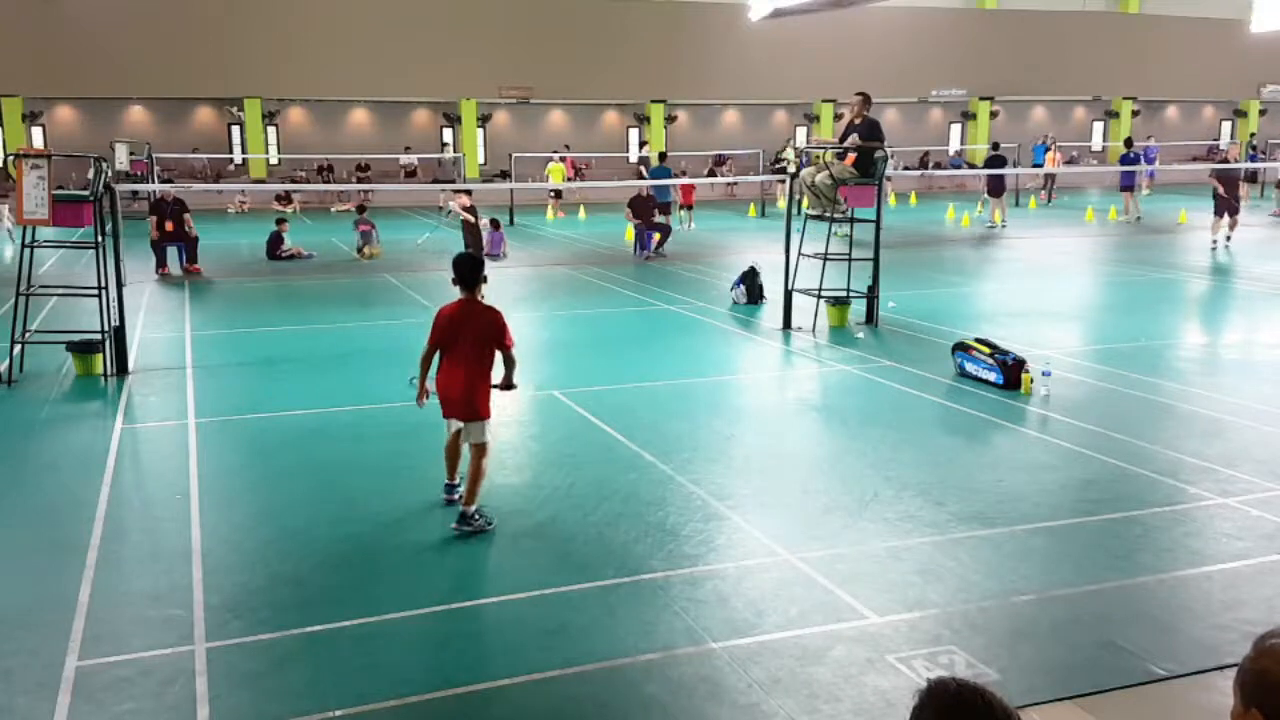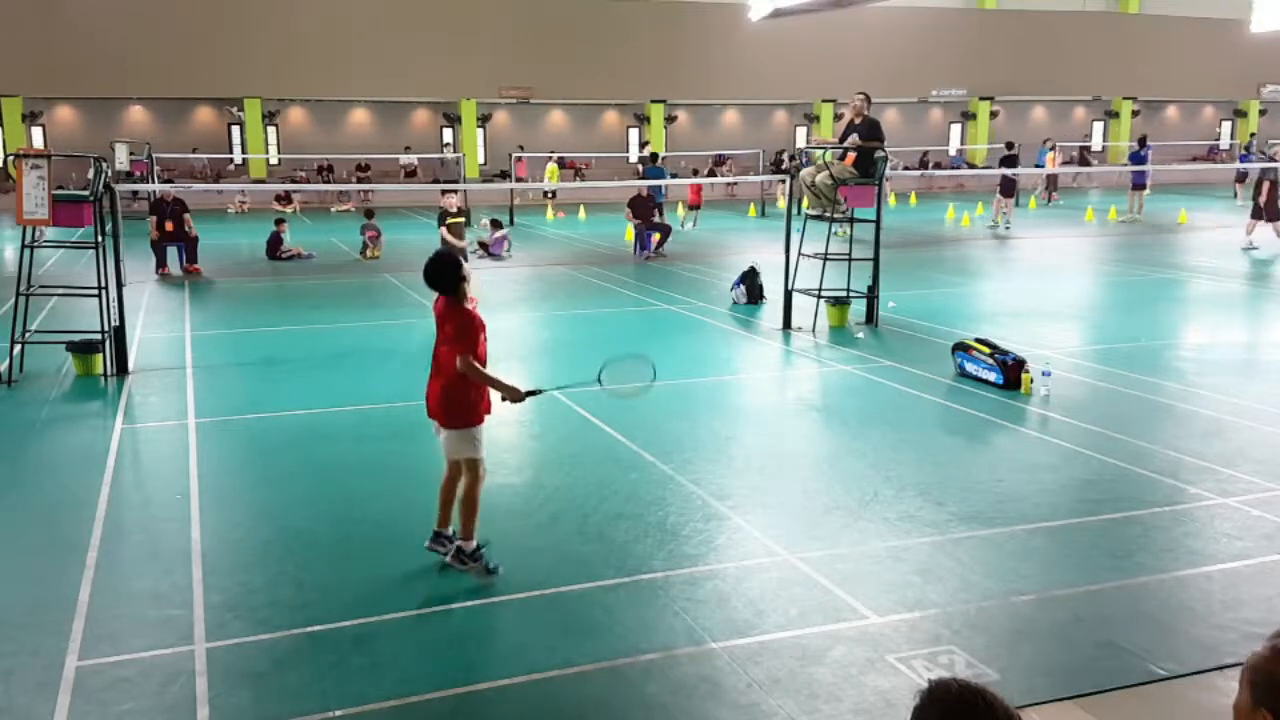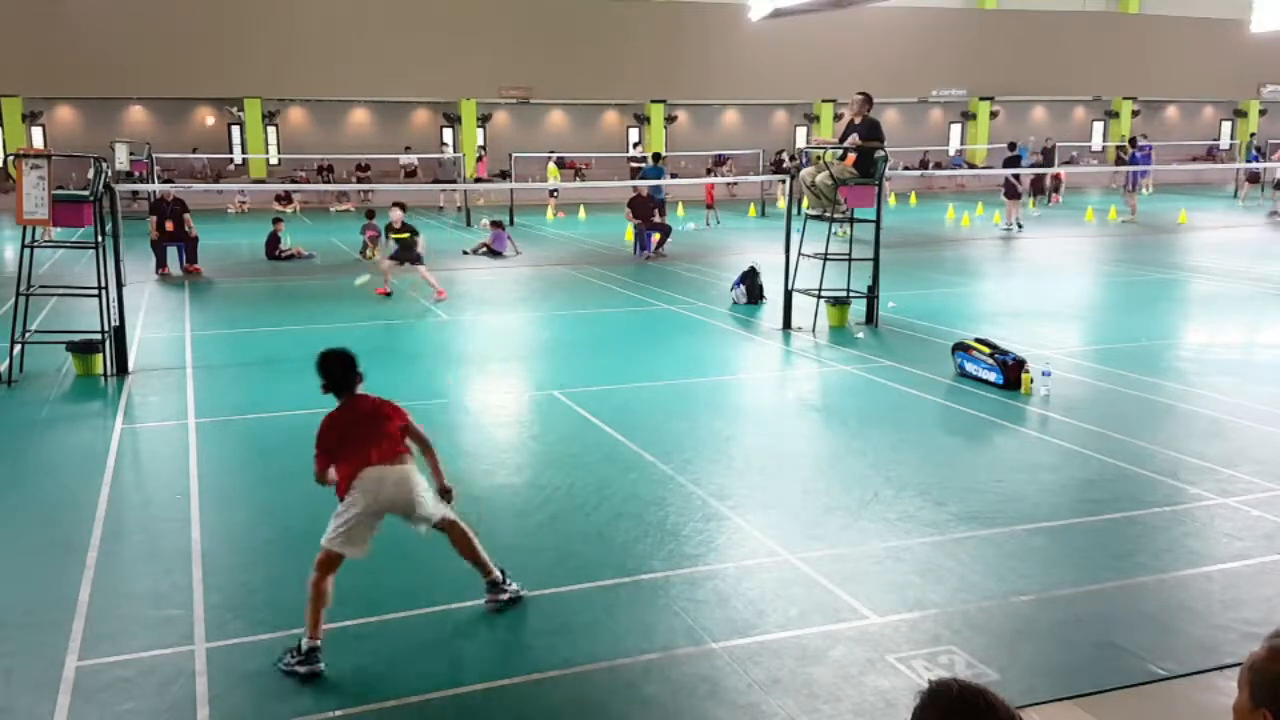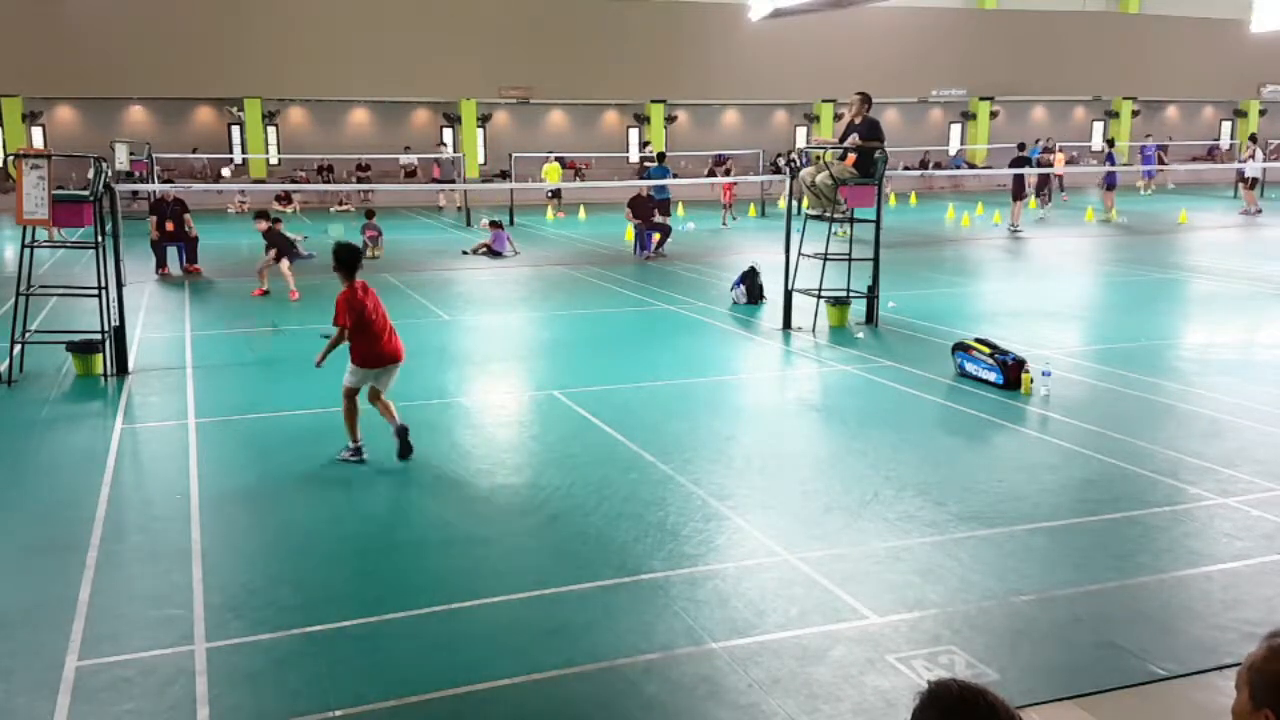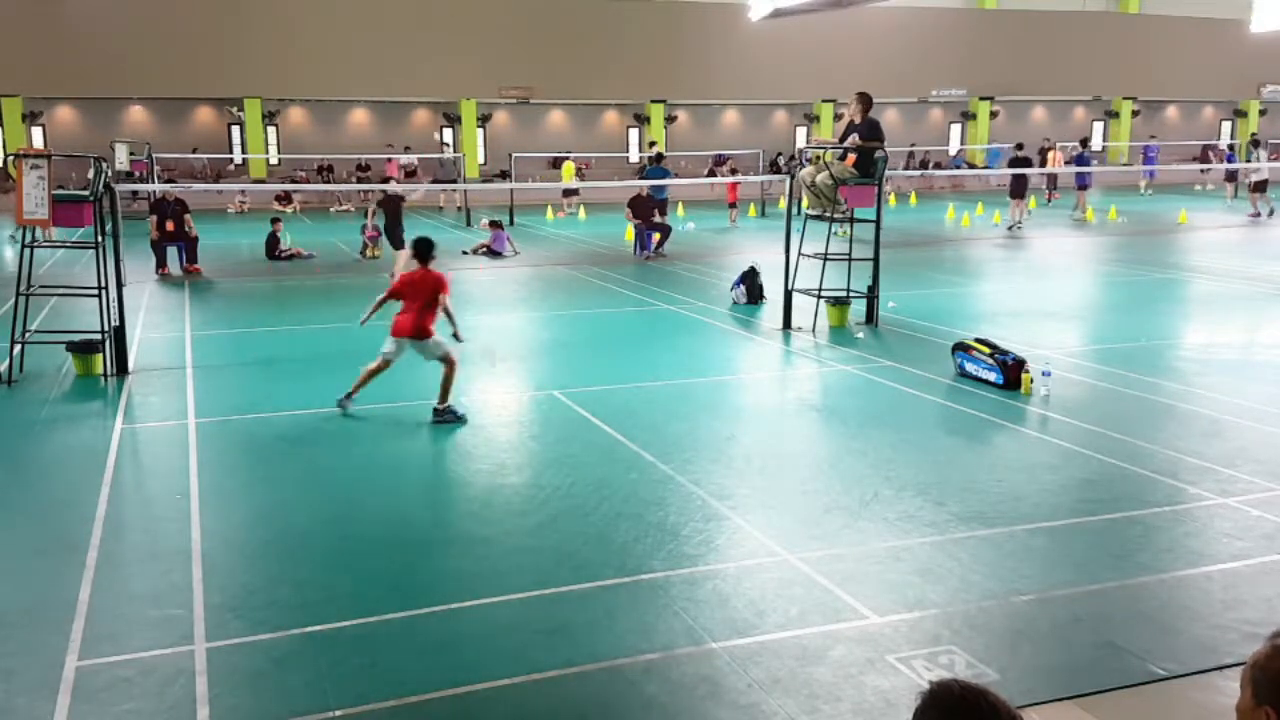
dt=1s
person 1, frame 1
left shoulder: (445, 314)
right shoulder: (493, 317)
left elbow: (428, 353)
right elbow: (509, 357)
left wrist: (422, 384)
right wrist: (508, 378)
left hip: (447, 390)
right hip: (475, 393)
left knee: (455, 435)
right knee: (479, 452)
left ankle: (451, 485)
right ankle: (467, 512)
person 1, frame 2
left shoulder: (442, 303)
right shoulder: (466, 317)
right elbow: (465, 365)
right wrist: (505, 388)
left hip: (439, 398)
right hip: (461, 403)
left knee: (454, 468)
right knee: (473, 472)
left ankle: (442, 535)
right ankle: (466, 548)
person 1, frame 3
left shoulder: (329, 425)
right shoulder: (386, 407)
left elbow: (320, 477)
right elbow: (424, 444)
left wrist: (338, 480)
right wrist: (441, 481)
left hip: (365, 486)
right hip: (405, 478)
left knee: (324, 567)
right knee: (451, 523)
left ankle: (310, 649)
right ankle: (497, 585)
person 1, frame 4
left shoulder: (345, 299)
right shoulder: (365, 288)
left elbow: (342, 335)
left wrist: (322, 355)
left hip: (367, 356)
right hip: (394, 353)
left knee: (349, 395)
right knee: (377, 397)
left ankle: (356, 448)
right ankle: (398, 427)
person 1, frame 5
left shoulder: (405, 278)
right shoulder: (439, 279)
left elbow: (383, 298)
right elbow: (445, 307)
left wrist: (367, 316)
right wrist: (455, 329)
left hip: (399, 329)
right hip: (420, 333)
left knee: (381, 364)
right knee: (450, 362)
left ankle: (349, 395)
right ankle: (442, 409)
